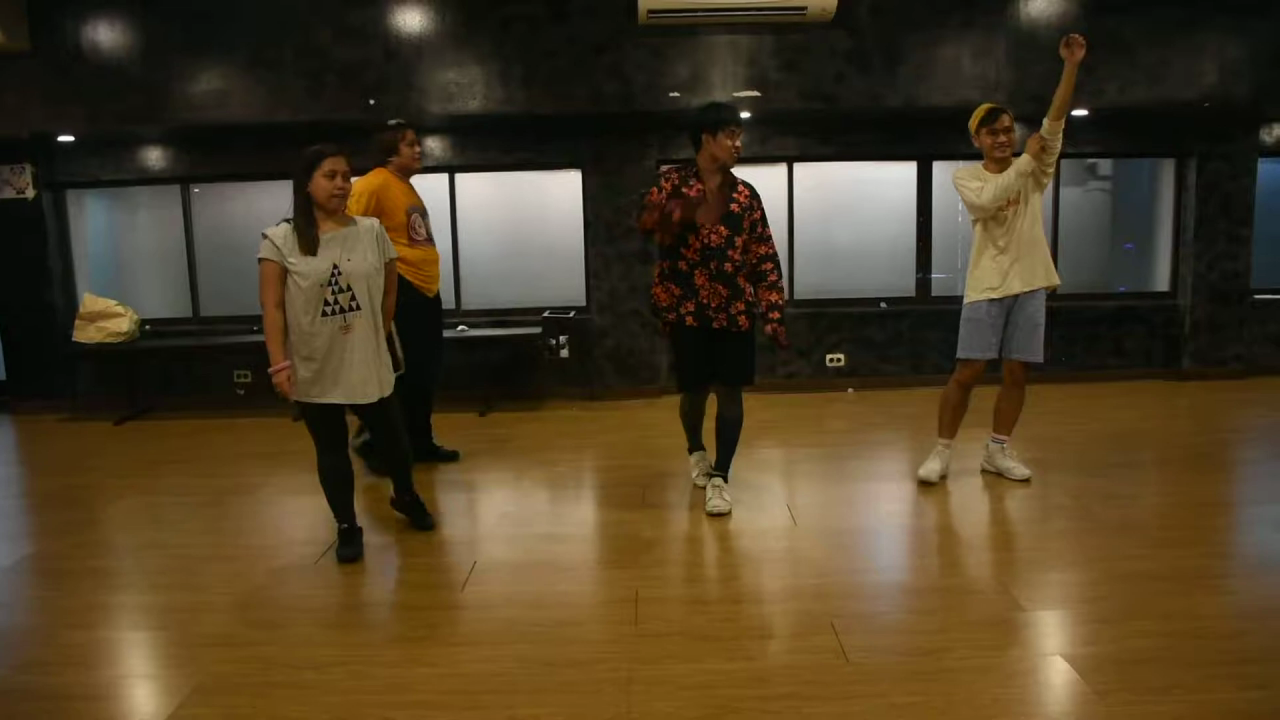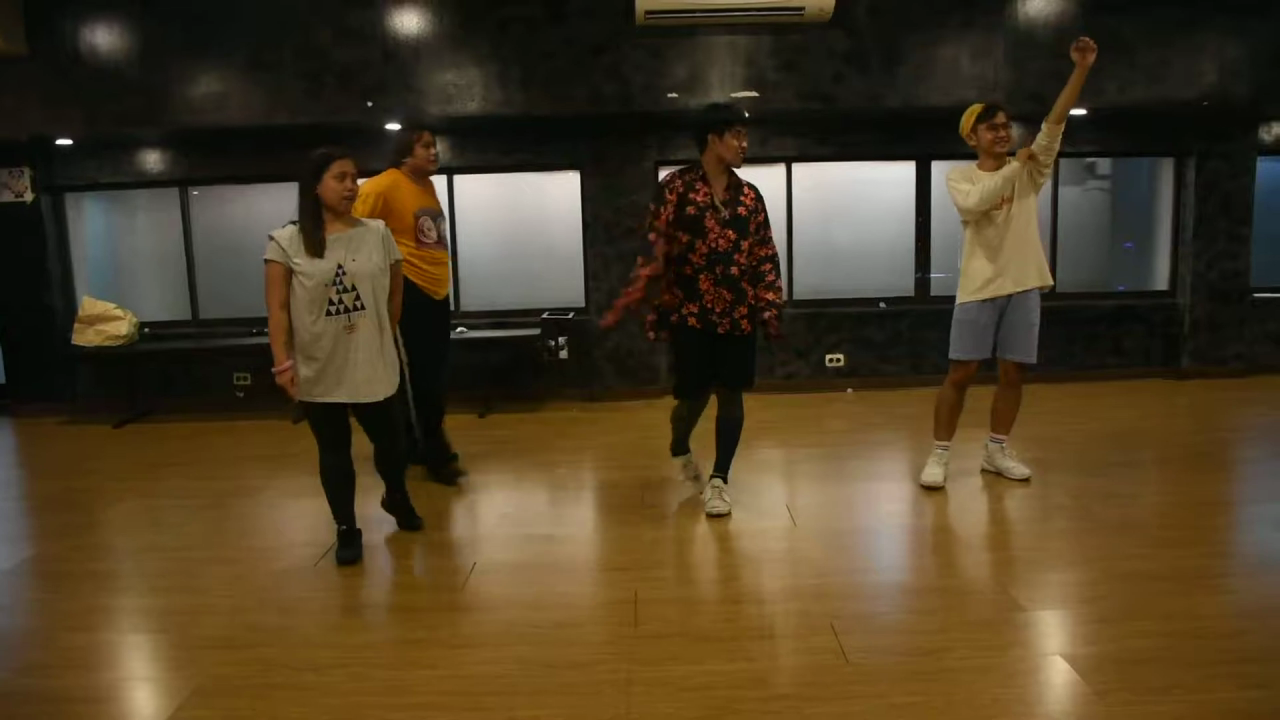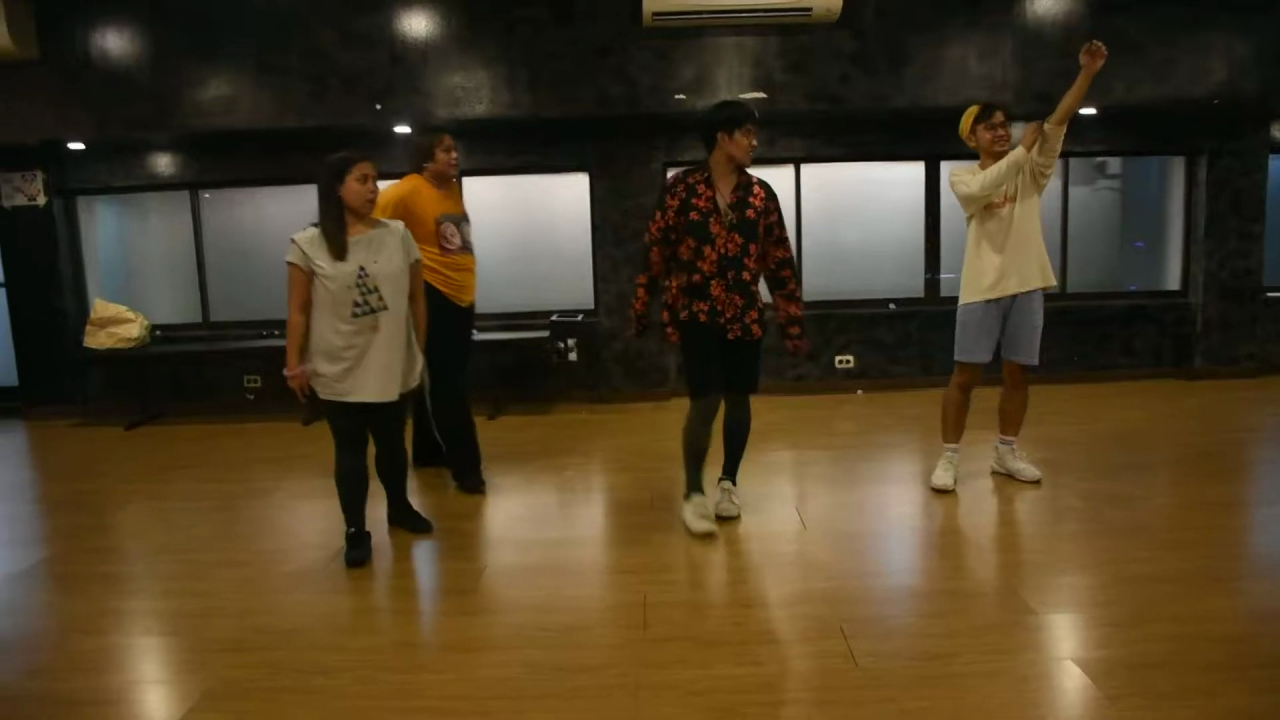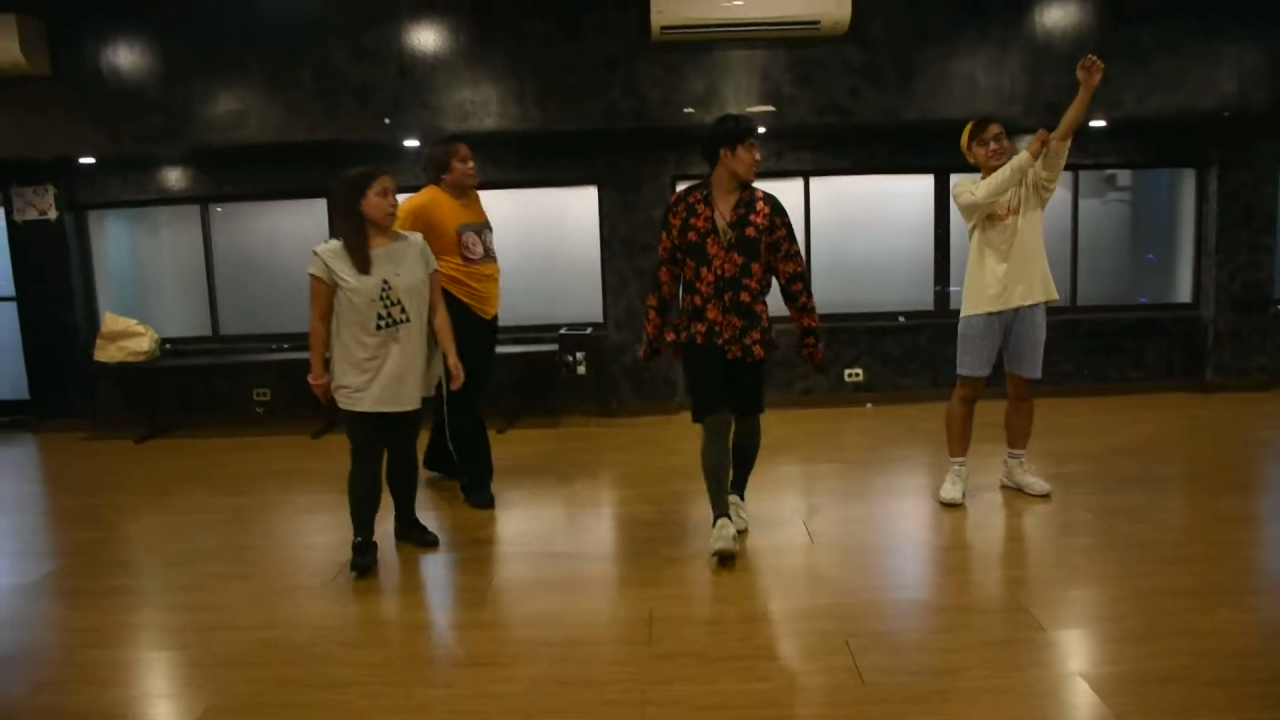
dt=0.2s
person 1, frame 1
left shoulder: (1035, 170)
right shoulder: (966, 176)
left elbow: (1055, 122)
right elbow: (987, 201)
left wrist: (1071, 65)
right wrist: (1024, 160)
left hip: (1030, 286)
right hip: (986, 289)
left knee: (1016, 373)
right knee: (967, 373)
left ankle: (997, 451)
right ankle: (942, 450)
person 1, frame 2
left shoulder: (1031, 172)
right shoulder: (959, 177)
left elbow: (1055, 123)
right elbow: (974, 204)
left wrist: (1081, 69)
right wrist: (1014, 166)
left hip: (1023, 286)
right hip: (978, 288)
left knee: (1012, 374)
right knee: (960, 373)
left ankle: (996, 451)
right ankle: (940, 454)
person 1, frame 3
left shoulder: (1032, 171)
right shoulder: (962, 176)
left elbow: (1058, 124)
right elbow: (980, 189)
left wrist: (1087, 73)
right wrist: (1021, 149)
left hip: (1026, 286)
right hip: (981, 289)
left knee: (1017, 374)
right knee: (965, 375)
left ankle: (1006, 453)
right ankle: (949, 457)
person 1, frame 4
left shoulder: (1034, 184)
right shoulder: (964, 190)
left elbow: (1062, 138)
right elbow: (986, 195)
left wrist: (1087, 88)
right wrist: (1027, 155)
left hip: (1029, 299)
right hip: (983, 302)
left knee: (1021, 388)
right knee: (968, 388)
left ankle: (1015, 466)
right ankle: (957, 471)
person 2, frame 1
left shoulder: (746, 194)
right shoulder: (673, 182)
left elbow: (764, 256)
right elbow: (648, 221)
left wrist: (773, 310)
right wrist: (693, 212)
left hip: (734, 310)
right hip: (686, 309)
left knee: (730, 392)
right knee: (694, 390)
left ankle: (719, 477)
right ankle: (696, 449)
person 2, frame 2
left shoulder: (749, 195)
right shoulder: (677, 186)
left elbow: (765, 256)
right elbow: (657, 244)
left wrist: (769, 304)
right wrist: (632, 296)
left hip: (737, 314)
right hip: (688, 312)
left knee: (731, 396)
right knee: (693, 397)
left ankle: (719, 479)
right ankle: (679, 449)
person 2, frame 3
left shoulder: (761, 194)
right shoulder: (682, 187)
left elbow: (779, 260)
right elbow: (657, 250)
left wrist: (792, 319)
right wrist: (643, 306)
left hip: (745, 316)
right hip: (697, 314)
left knee: (738, 400)
right knee: (704, 402)
left ankle: (728, 482)
right ankle: (693, 494)
person 2, frame 4
left shoulder: (767, 209)
right shoulder: (684, 205)
left elbow: (792, 274)
right elbow: (667, 271)
left wrist: (808, 332)
right wrist: (656, 330)
left hip: (751, 334)
right hip: (702, 335)
left knee: (747, 418)
right knee: (715, 424)
left ankle: (736, 495)
right ankle: (721, 520)
person 3, frame 1
left shoulder: (372, 232)
right shoulder: (279, 240)
left elbow: (389, 293)
right elbow: (272, 307)
right wrist: (279, 363)
left hip: (369, 363)
right hip: (313, 369)
left knee: (392, 435)
right knee: (331, 449)
left ankle: (406, 496)
right ankle: (347, 528)
person 3, frame 2
left shoulder: (377, 234)
right shoulder: (286, 242)
left elbow: (394, 297)
right elbow: (277, 308)
left wrist: (380, 341)
right wrist: (283, 363)
left hip: (373, 365)
right hip: (317, 370)
left knee: (389, 439)
right knee: (333, 450)
left ankle: (397, 498)
right ankle: (347, 530)
person 3, frame 3
left shoulder: (398, 235)
right shoulder: (308, 244)
left elbow: (416, 298)
right elbow: (298, 311)
left wrist: (418, 351)
right wrist: (295, 365)
left hip: (391, 365)
right hip: (339, 369)
left knee: (392, 442)
right knee: (350, 450)
left ankle: (399, 507)
right ankle: (356, 532)
person 3, frame 4
left shoulder: (416, 247)
right shoulder: (330, 257)
left elbow: (436, 307)
right elbow: (320, 320)
left wrist: (451, 355)
right wrist: (318, 373)
left hip: (409, 375)
right hip: (359, 380)
left knee: (404, 453)
right knee: (365, 459)
left ankle: (407, 522)
right ankle: (363, 542)
person 4, frame 1
left shoulder: (406, 186)
right shoulder: (373, 186)
left hip: (425, 291)
right hip: (397, 291)
left knee: (424, 372)
right knee: (402, 371)
left ankle: (420, 444)
right ankle: (373, 442)
person 4, frame 2
left shoulder: (427, 186)
right shoulder: (384, 187)
left hip: (436, 293)
right hip: (406, 292)
left knee: (432, 374)
right knee: (419, 376)
left ankle: (419, 447)
right ankle: (436, 454)
person 4, frame 3
left shoulder: (452, 189)
right shoulder: (405, 193)
left hip: (461, 299)
right hip: (431, 300)
left knee: (448, 382)
right knee: (445, 386)
left ankle: (428, 451)
right ankle: (465, 465)
person 4, frame 4
left shoulder: (472, 197)
right shoulder: (424, 205)
left hip: (485, 310)
right hip: (453, 310)
left knee: (469, 395)
right knee: (463, 399)
left ankle: (440, 458)
right ankle: (475, 481)
